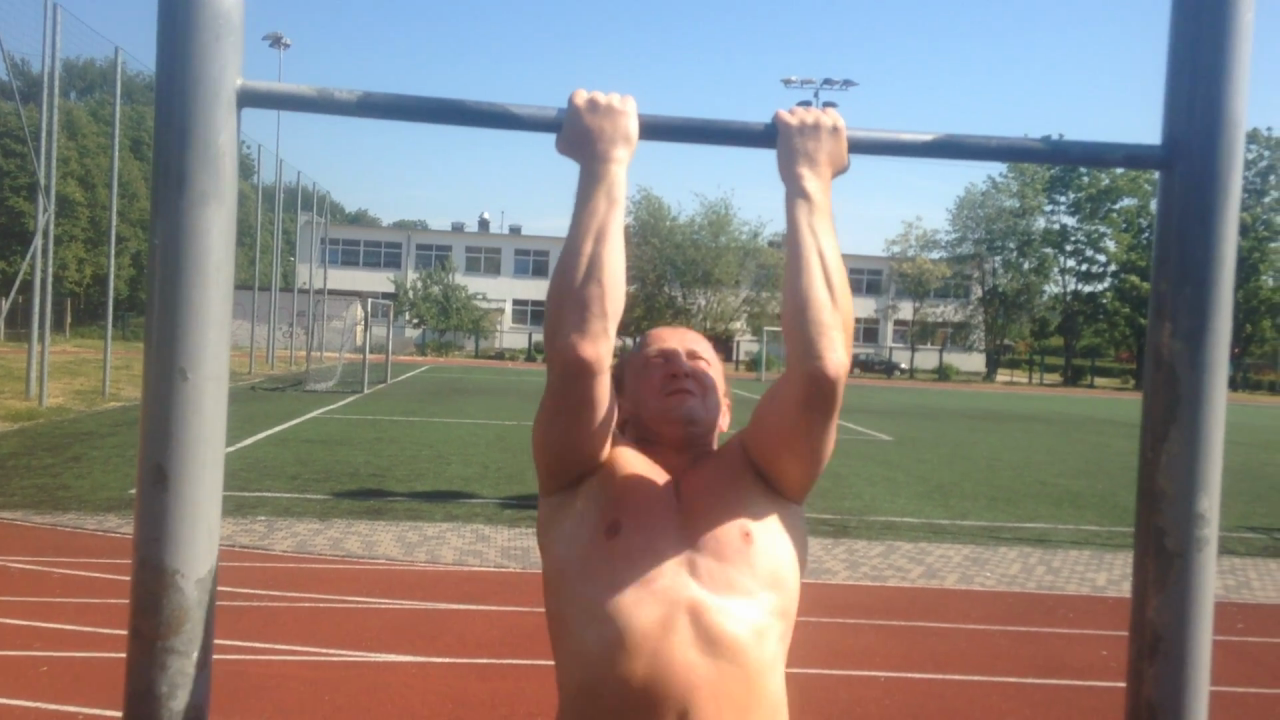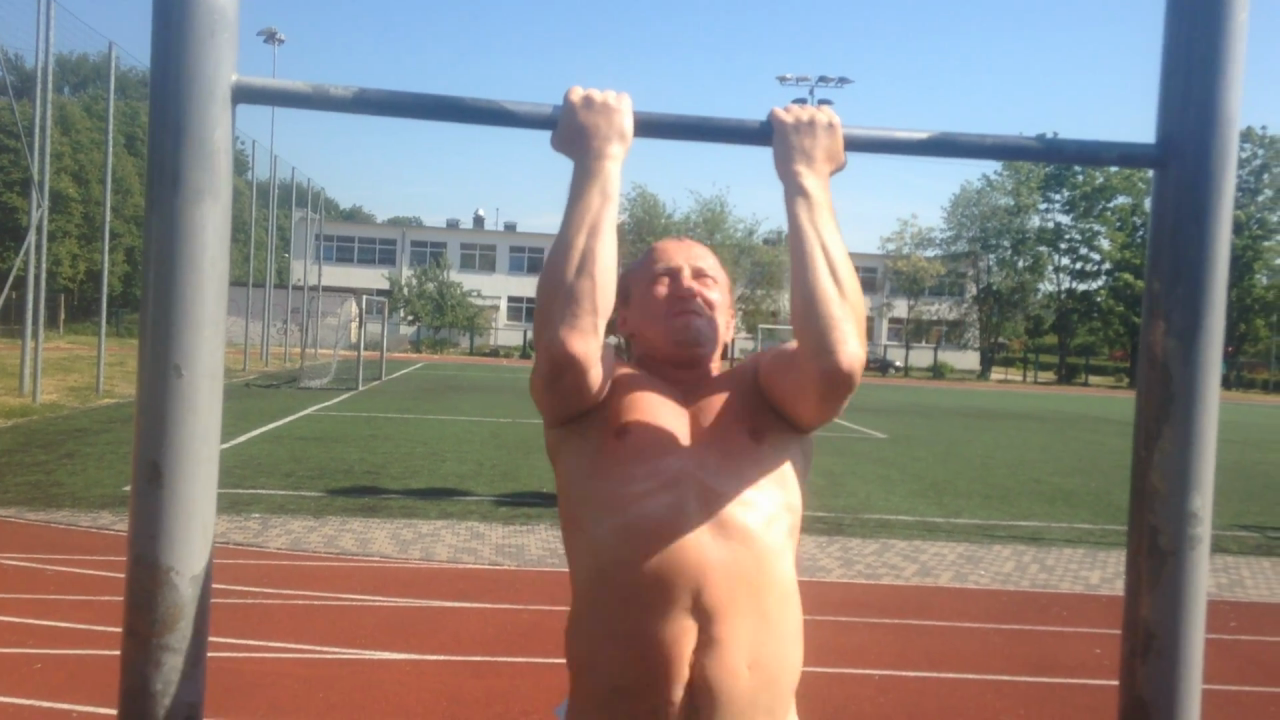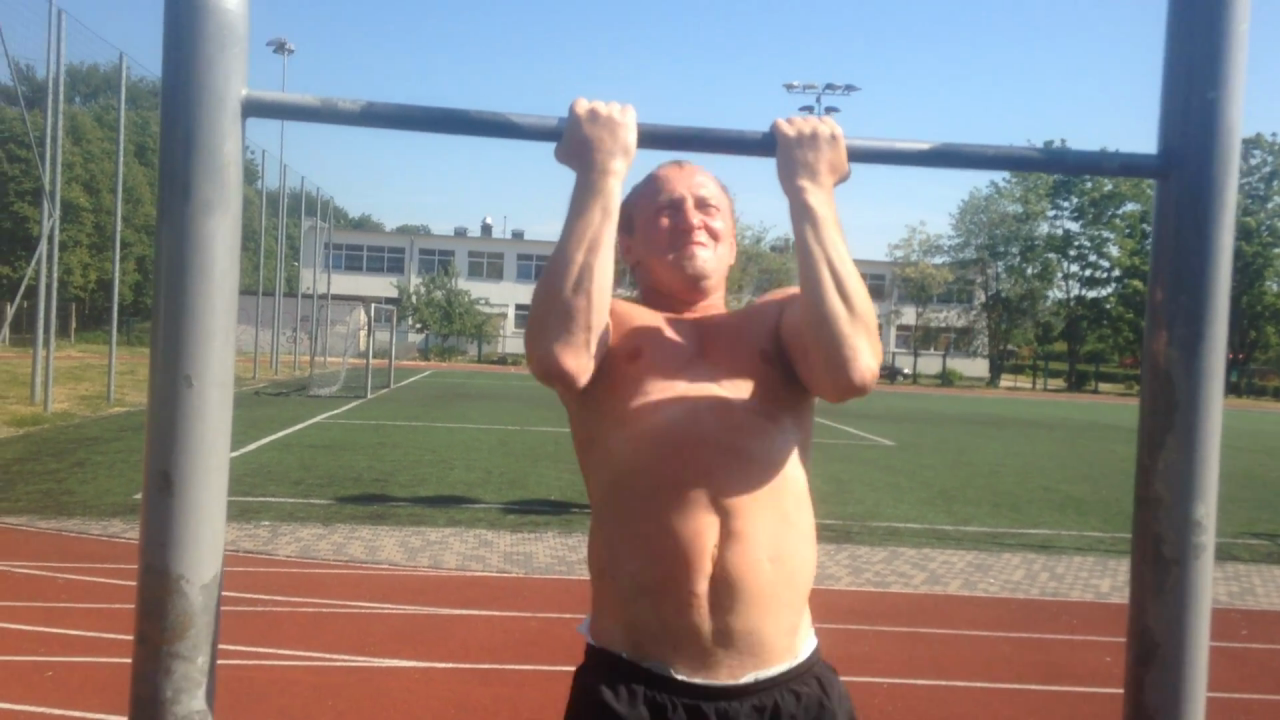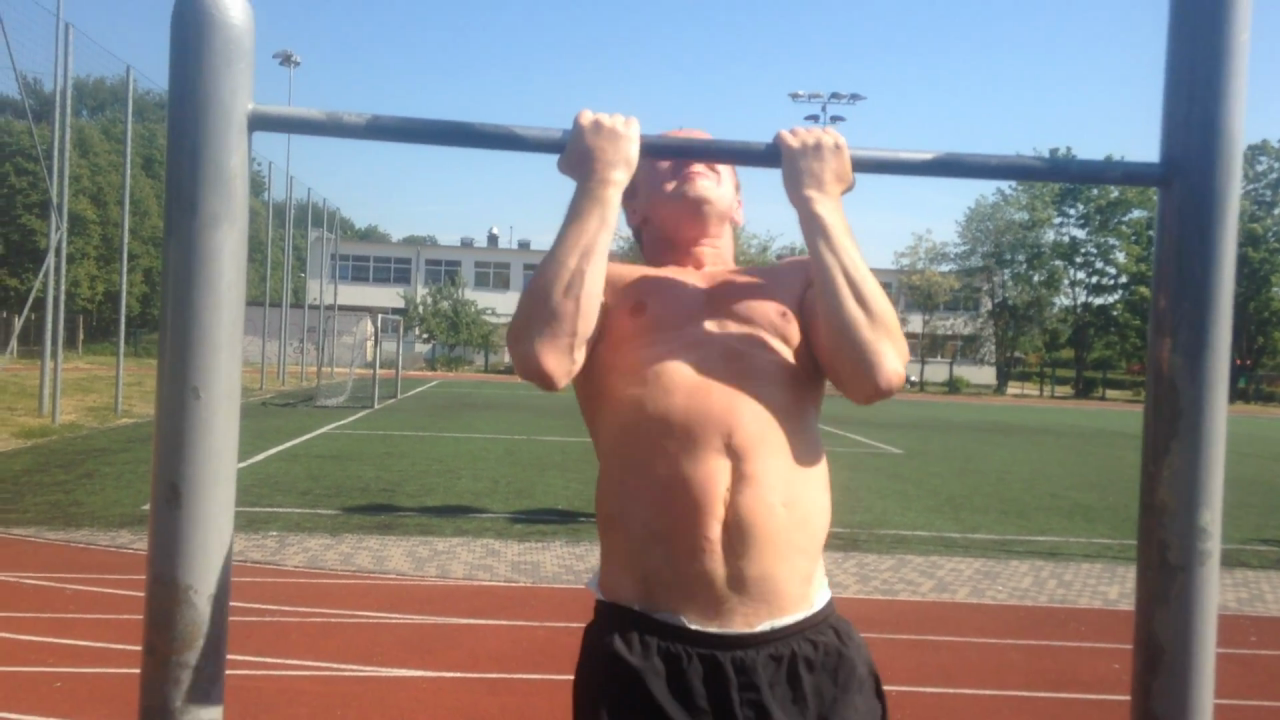
dt=0.2s
person 1, frame 1
left shoulder: (759, 486)
right shoulder: (587, 484)
left elbow: (823, 365)
right elbow: (581, 352)
left wrist: (808, 181)
right wrist: (605, 165)
person 1, frame 2
left shoulder: (765, 397)
right shoulder: (593, 406)
left elbow: (840, 355)
right elbow: (567, 343)
left wrist: (806, 178)
right wrist: (601, 160)
person 1, frame 3
left shoulder: (778, 321)
right shoulder: (612, 332)
left elbow: (853, 367)
right elbow: (560, 355)
left wrist: (810, 190)
right wrist: (602, 172)
person 1, frame 4
left shoulder: (798, 284)
right shoulder: (607, 289)
left elbow: (879, 370)
right elbow: (544, 356)
left wrist: (818, 198)
right wrist: (602, 178)
right hip: (644, 661)
